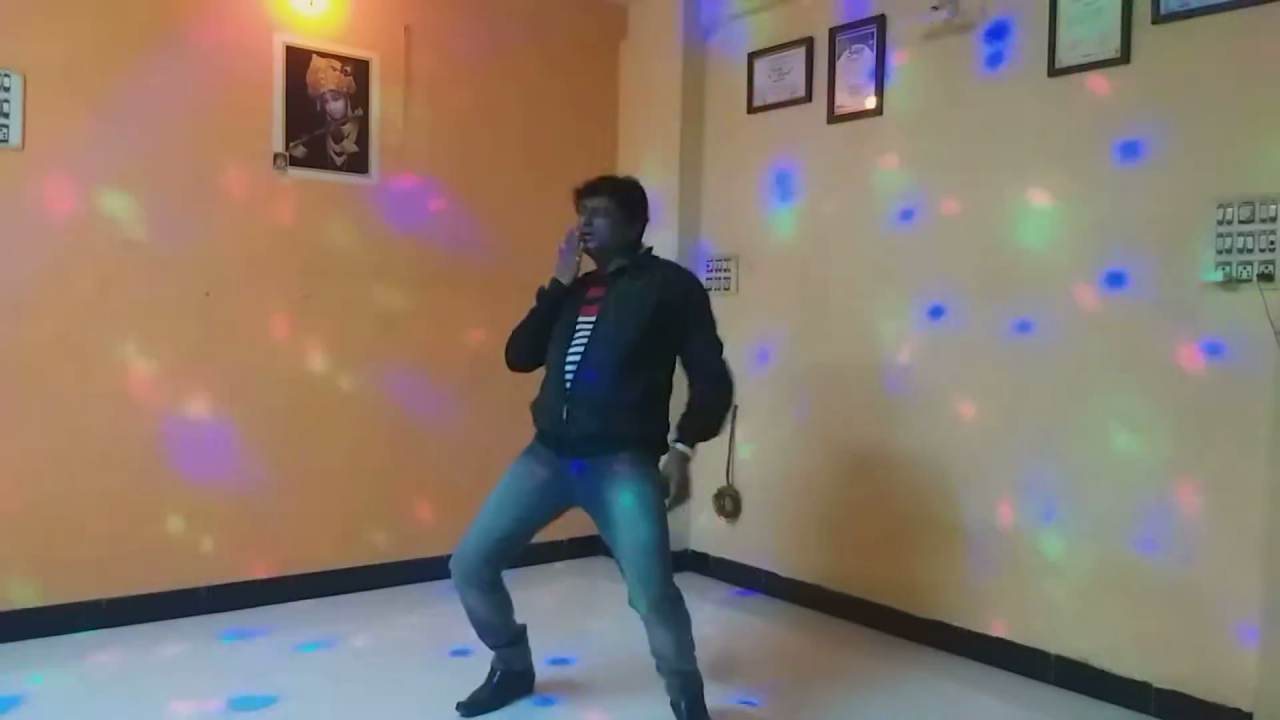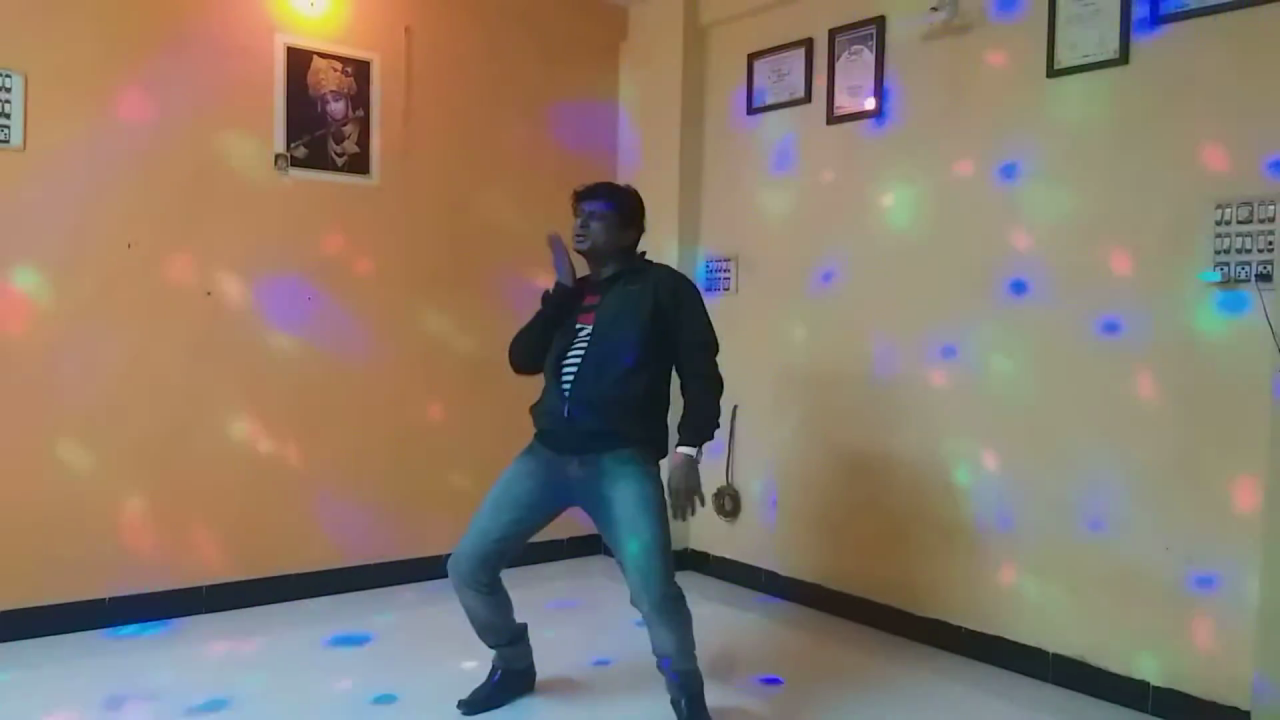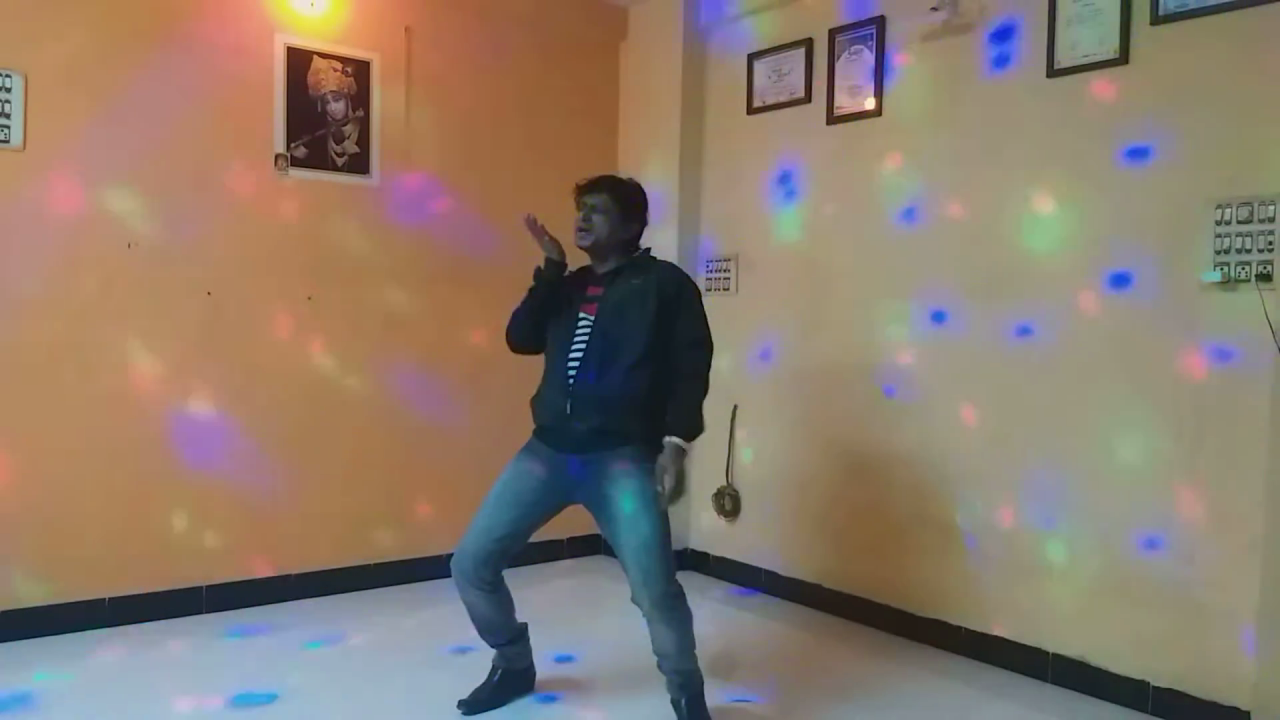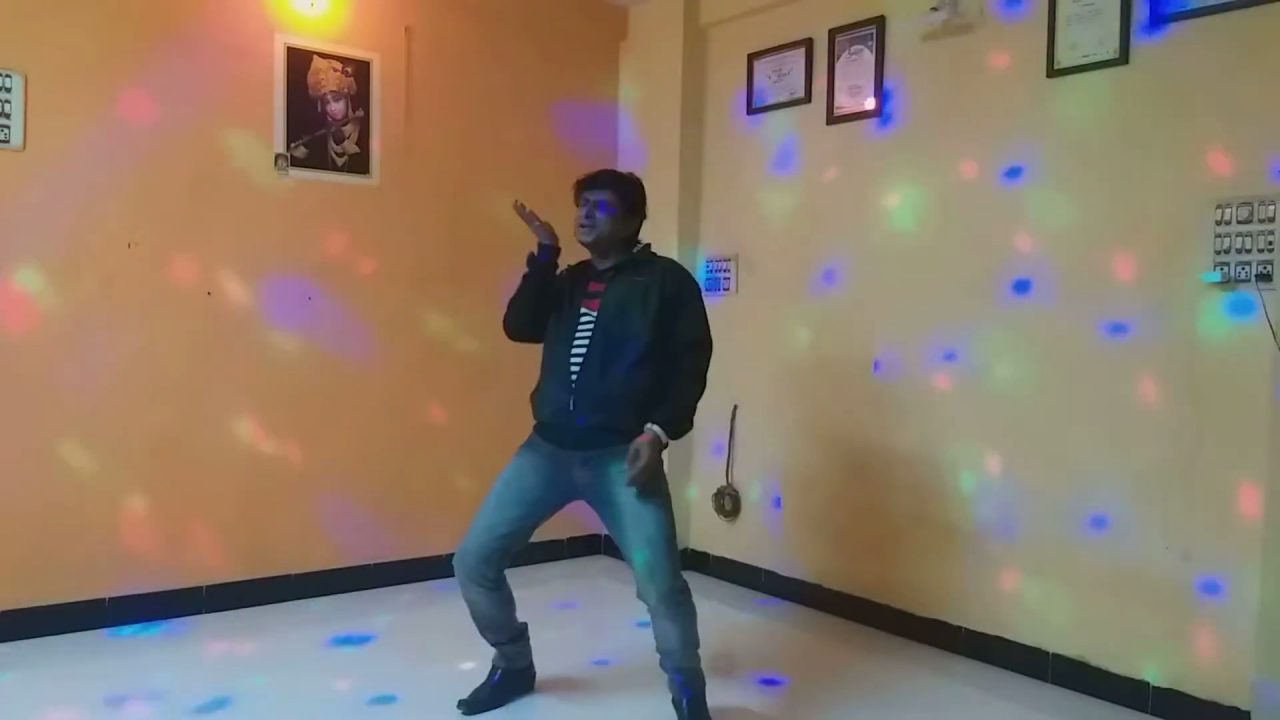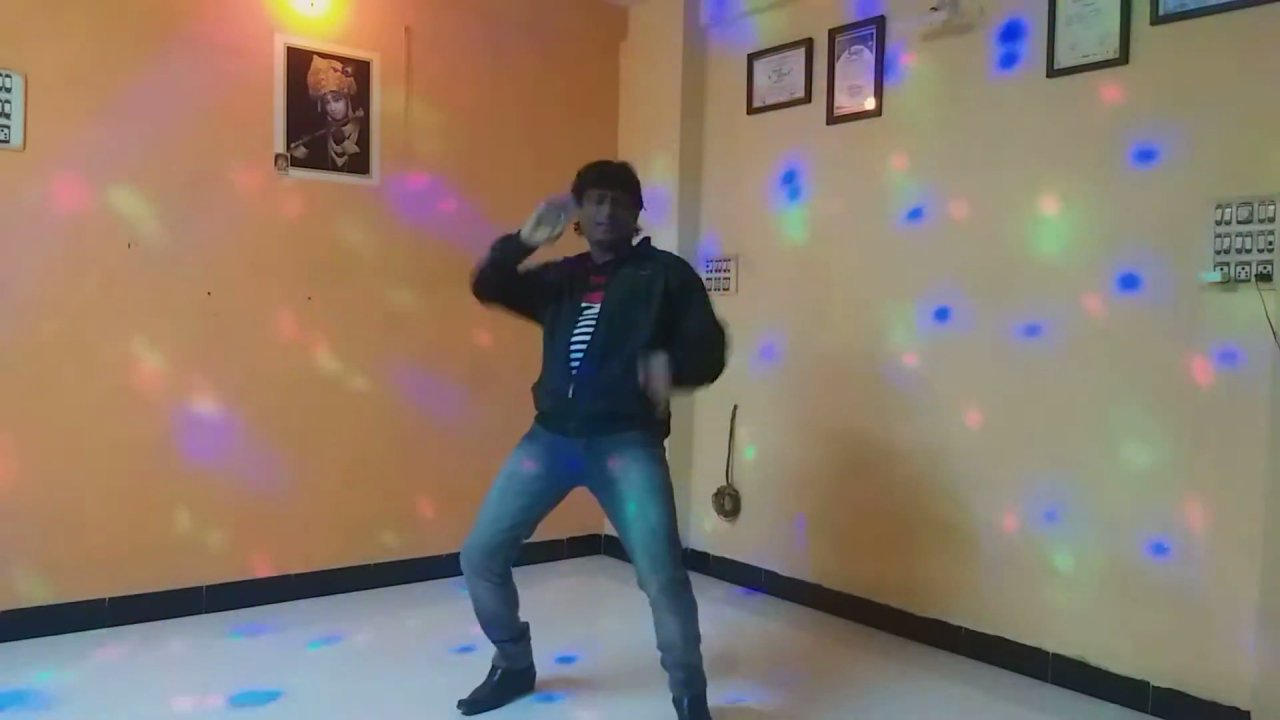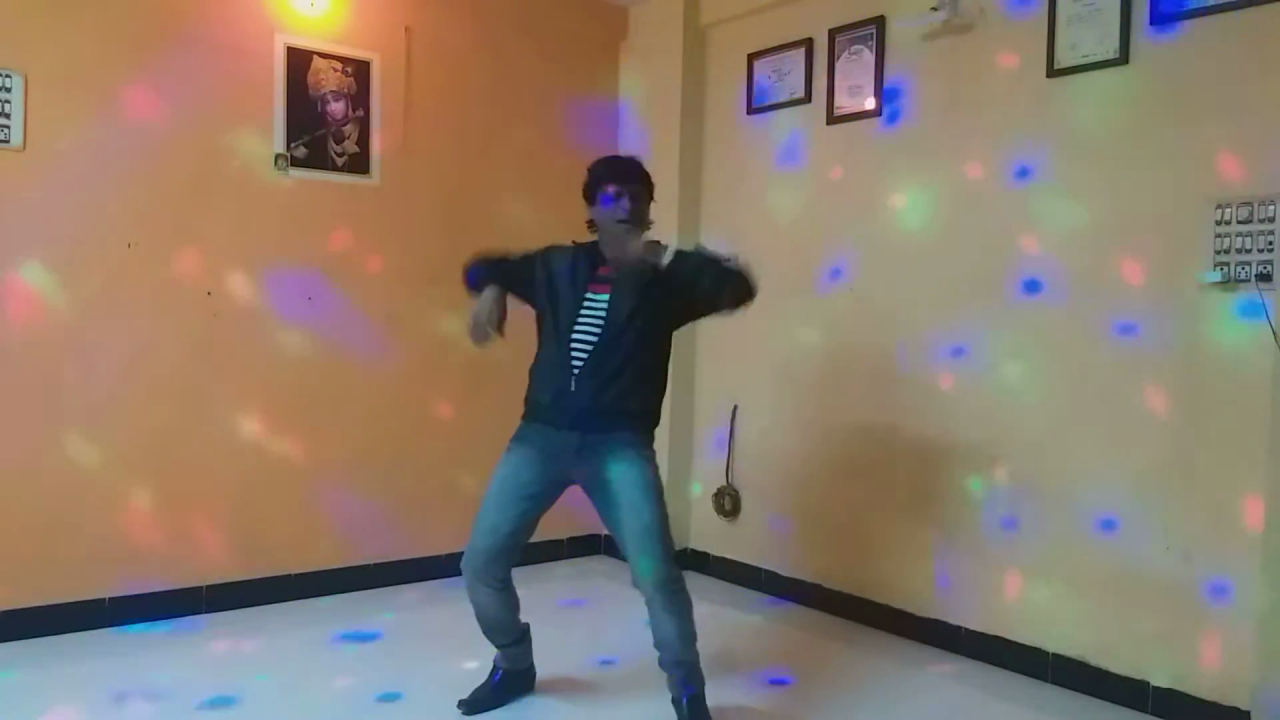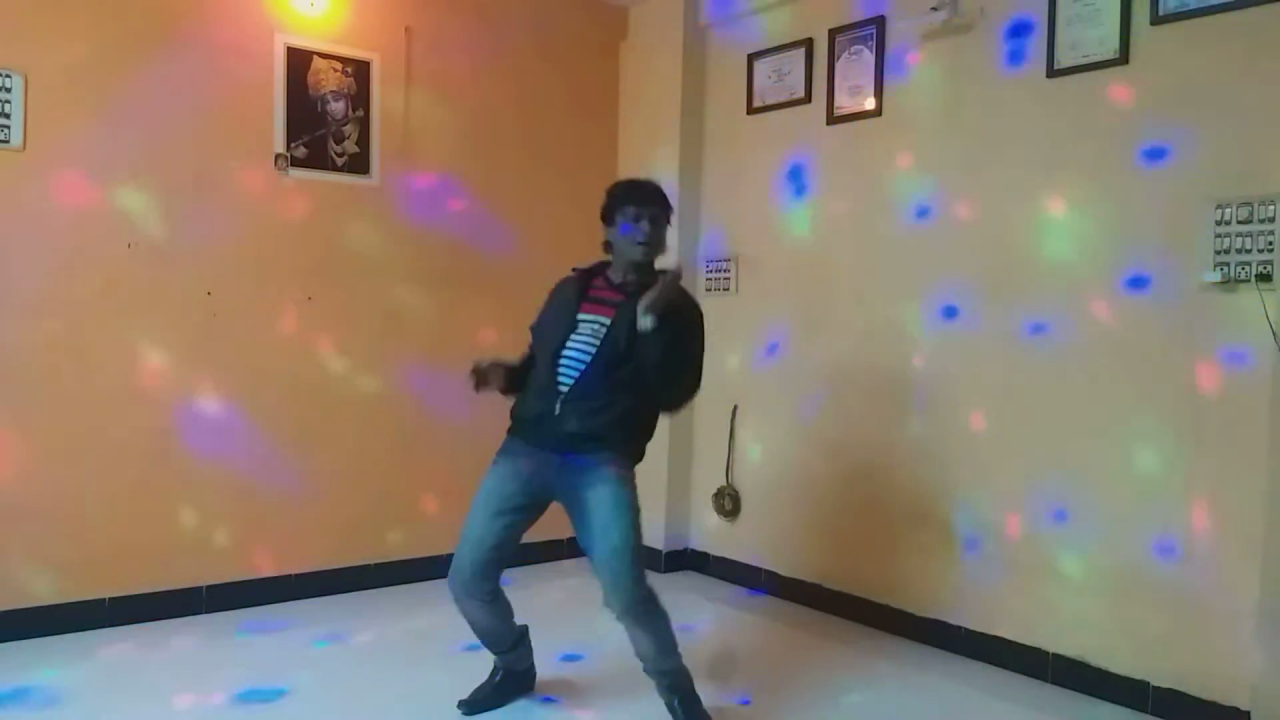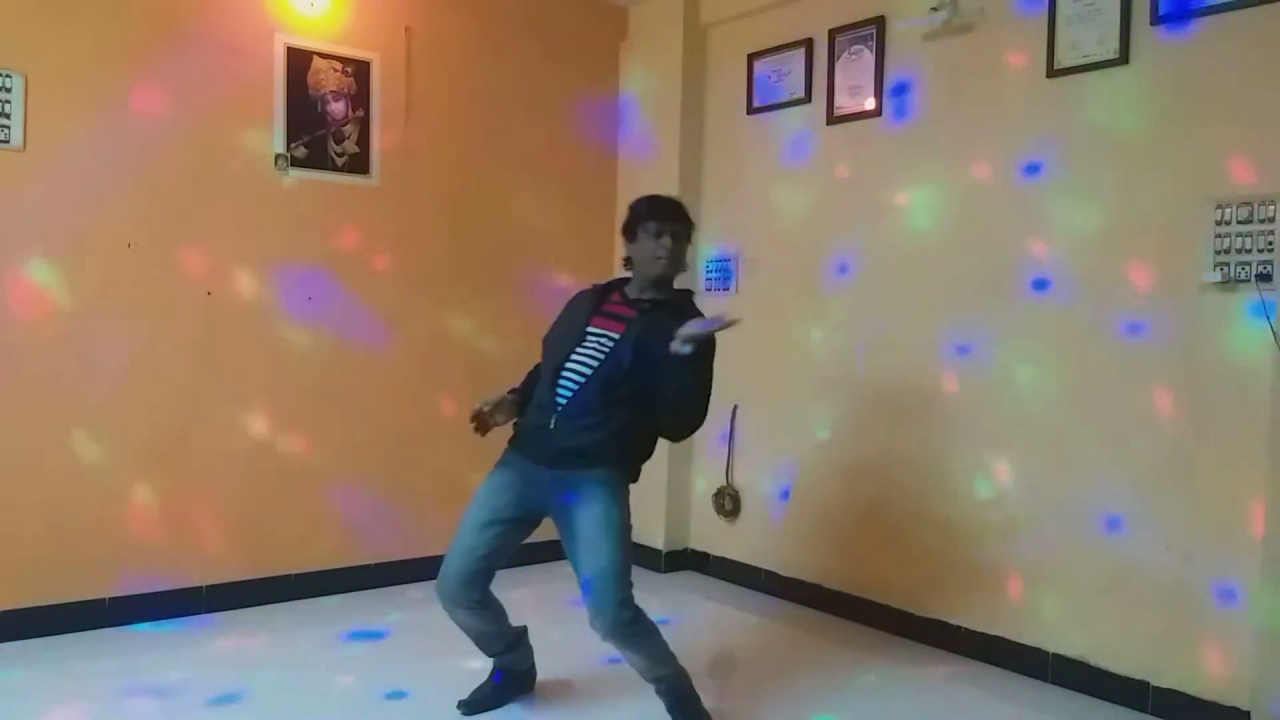
dt=0.2s
person 1, frame 1
left shoulder: (669, 285)
right shoulder: (574, 292)
left elbow: (710, 375)
right elbow: (519, 357)
left wrist: (683, 448)
right wrist: (556, 287)
left hip: (622, 462)
right hip: (548, 454)
left knee: (651, 591)
right knee: (469, 565)
right ankle: (513, 668)
person 1, frame 2
left shoulder: (664, 289)
right shoulder: (572, 297)
left elbow: (701, 375)
right elbow: (523, 359)
left wrist: (687, 452)
right wrist: (560, 290)
left hip: (621, 461)
right hip: (547, 455)
left knee: (653, 590)
right knee: (467, 566)
right ankle: (514, 665)
person 1, frame 3
left shoulder: (665, 284)
right shoulder: (570, 286)
left elbow: (692, 369)
right elbow: (520, 338)
left wrist: (675, 442)
right wrist: (550, 267)
left hip: (621, 458)
right hip: (547, 451)
left knee: (655, 587)
right knee: (471, 564)
right ankle: (514, 665)
person 1, frame 4
left shoulder: (666, 281)
right shoulder: (568, 282)
left elbow: (690, 368)
right elbow: (518, 326)
left wrist: (657, 432)
right wrist: (545, 253)
left hip: (622, 454)
right hip: (548, 448)
left knee: (660, 582)
right knee: (473, 561)
right ankle: (514, 665)
person 1, frame 5
left shoulder: (666, 274)
right shoulder: (563, 275)
left elbow: (709, 349)
right elbow: (489, 286)
left wrist: (671, 364)
right wrist: (526, 239)
left hip: (627, 442)
right hip: (550, 437)
left knee: (662, 573)
right knee: (481, 556)
right ankle: (513, 664)
person 1, frame 6
left shoulder: (662, 274)
right shoulder: (560, 266)
left elbow: (735, 288)
right elbow: (487, 271)
left wrist: (662, 259)
right wrist: (491, 292)
left hip: (618, 442)
right hip: (541, 435)
left knee: (656, 573)
right knee: (481, 561)
right ankle: (514, 665)
person 1, frame 7
left shoulder: (672, 308)
right shoulder: (569, 291)
left elbow: (672, 394)
left wrist: (651, 319)
right wrist: (504, 374)
left hip: (600, 462)
right hip: (524, 451)
left knee: (625, 590)
right knee: (468, 579)
right ankle: (514, 666)
person 1, frame 8
left shoulder: (686, 326)
right shoulder: (585, 303)
left elbow: (679, 424)
left wrist: (685, 350)
right wrist: (512, 401)
left hip: (595, 479)
right hip: (523, 463)
left knee: (610, 612)
right knee: (456, 586)
right ankle: (514, 666)
